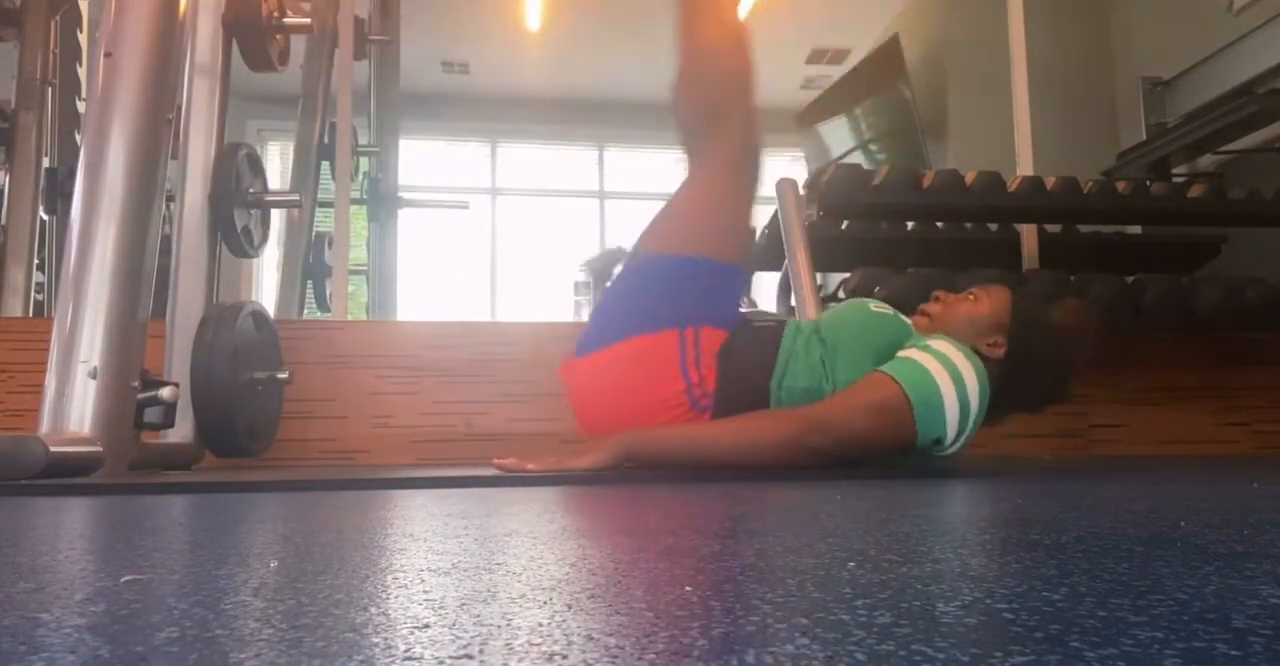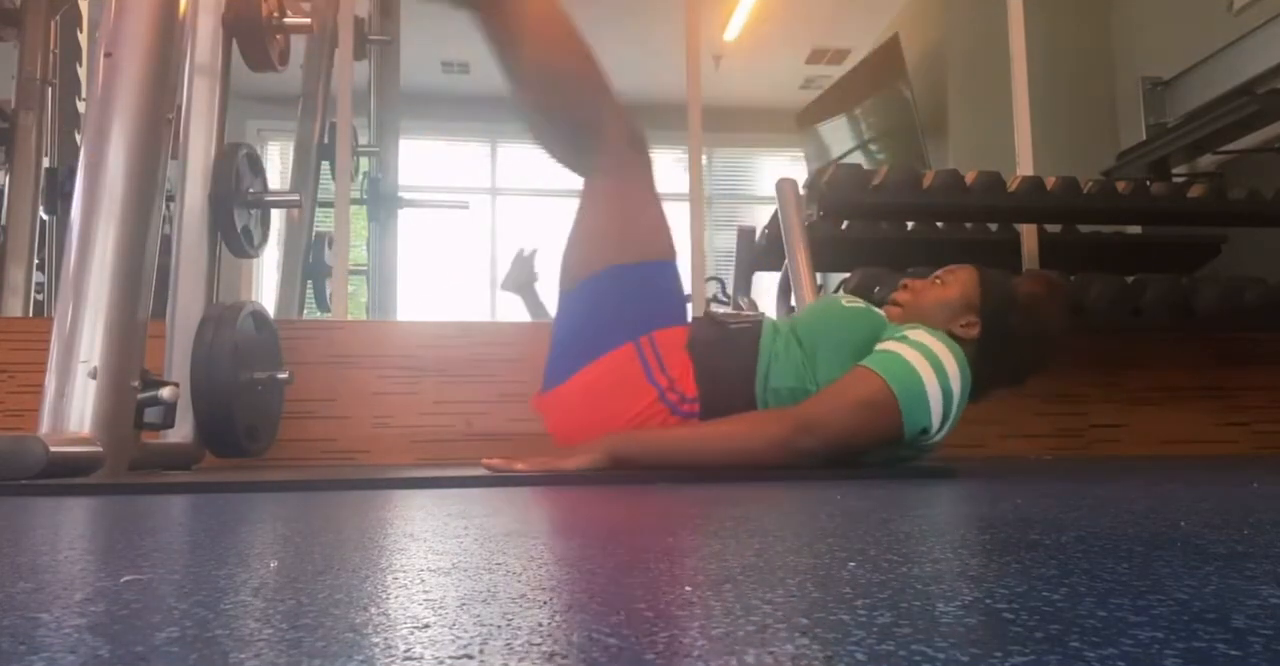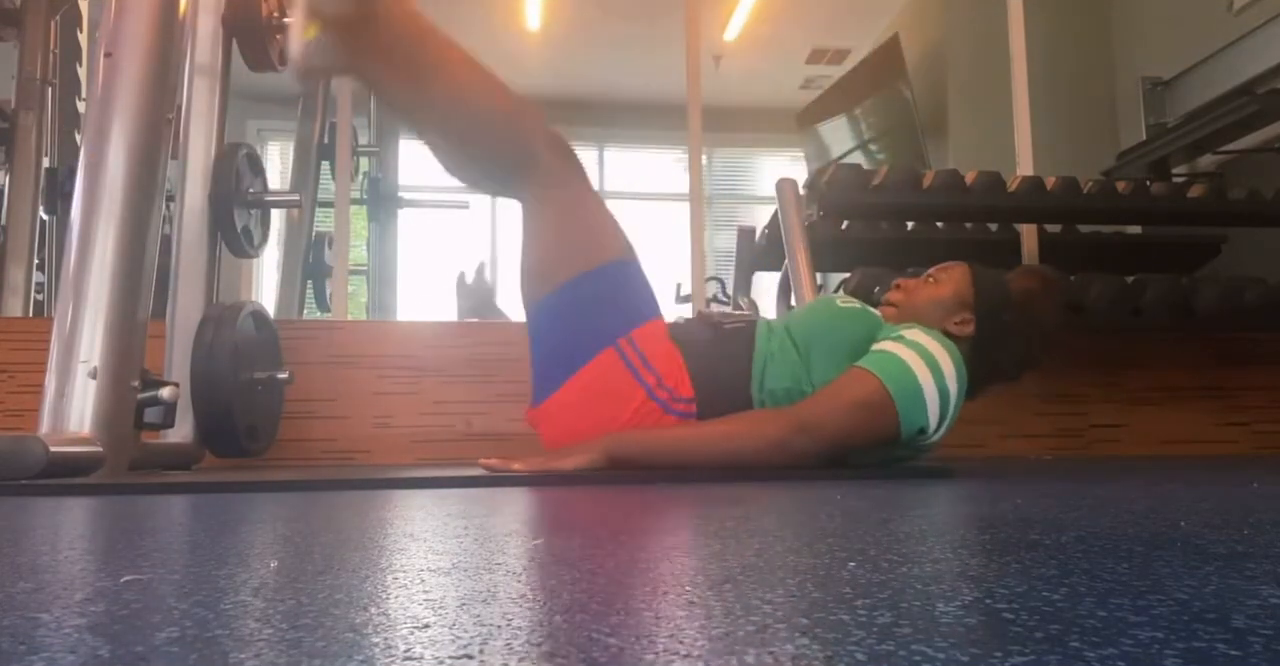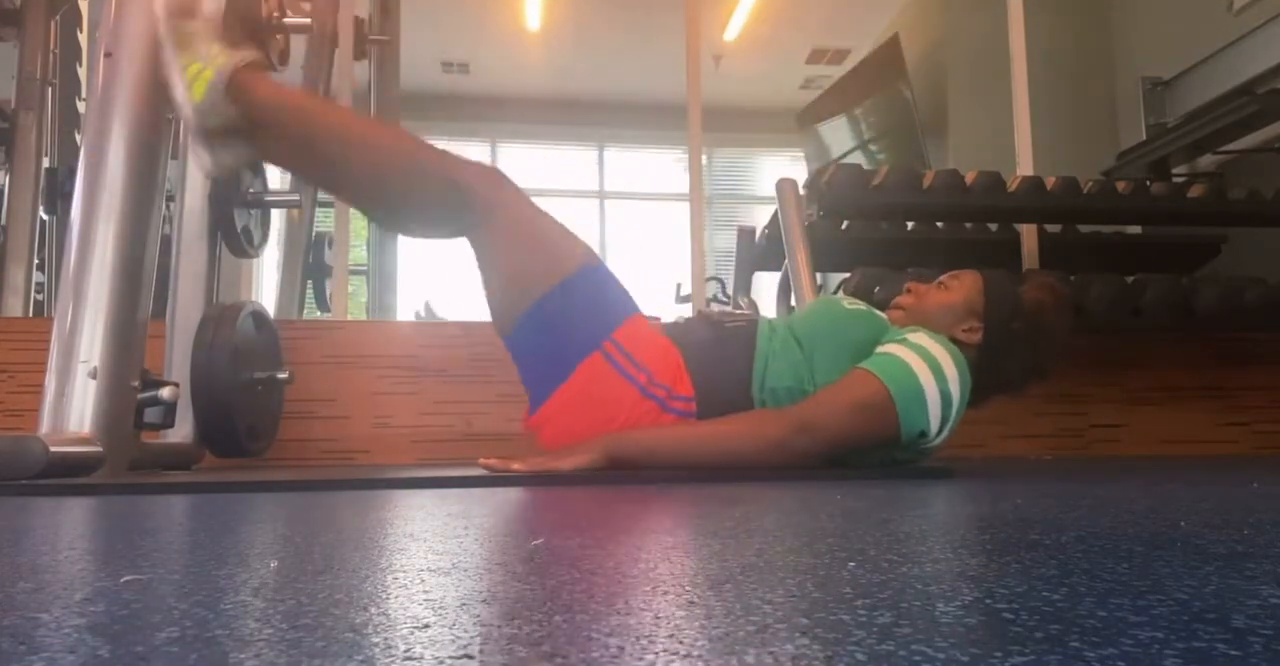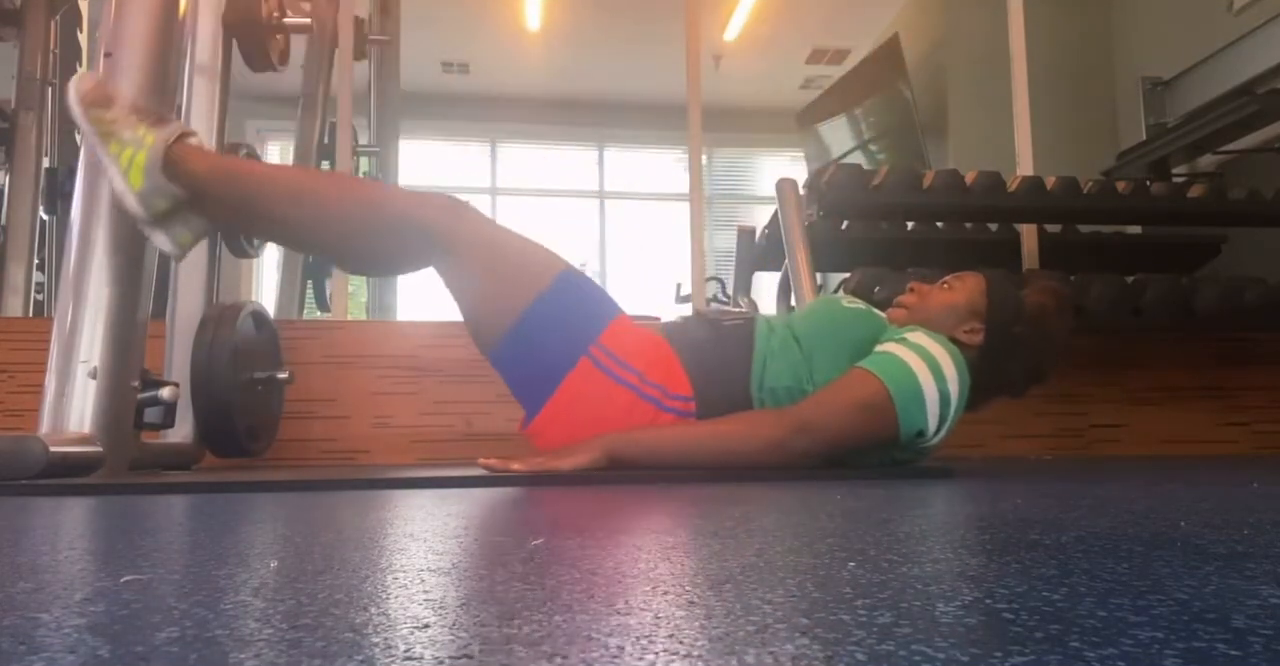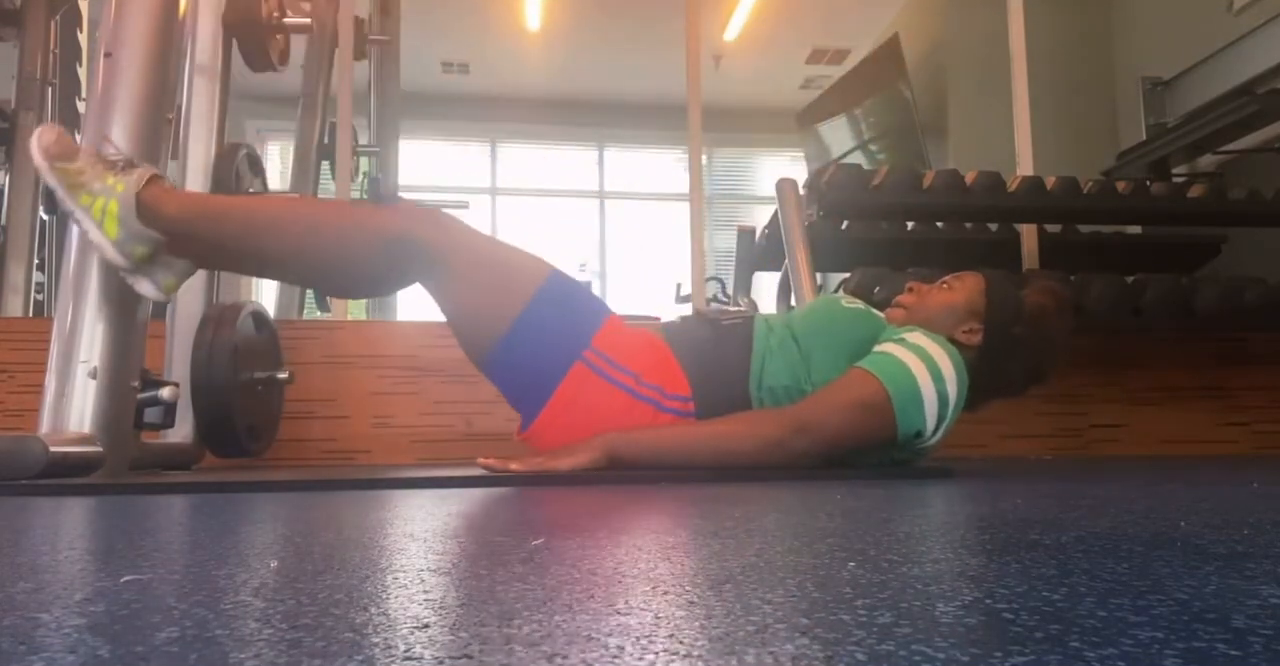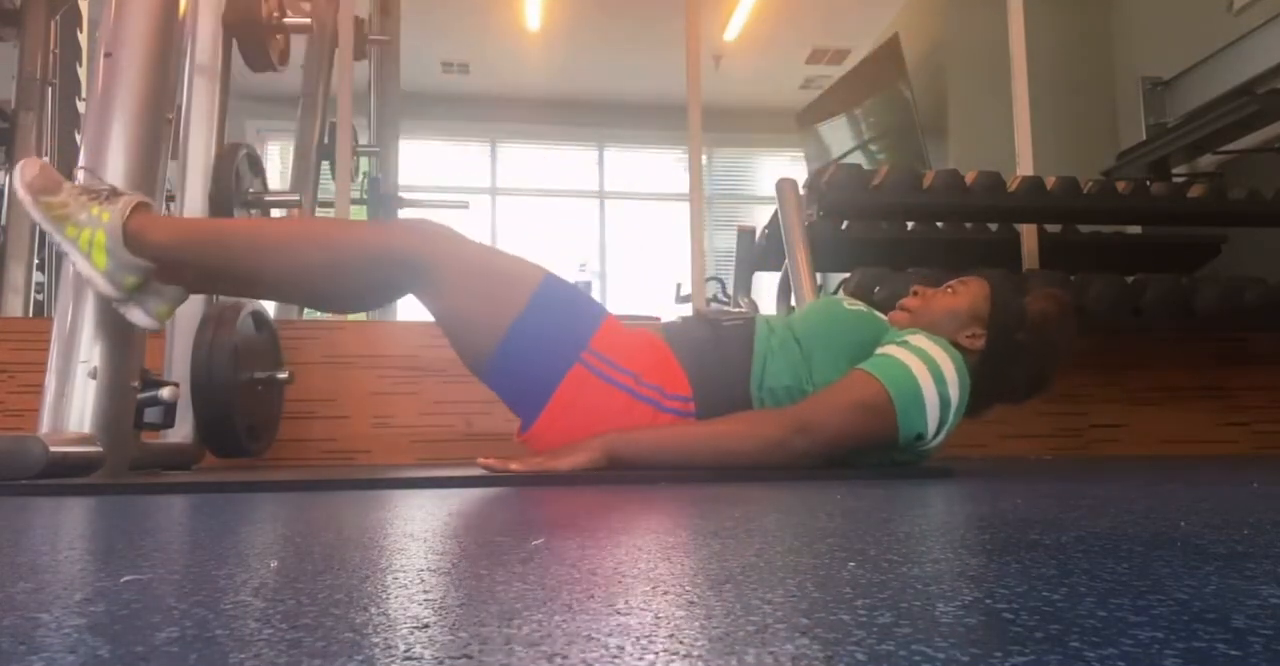
dt=0.2s
person 1, frame 1
left shoulder: (951, 375)
right shoulder: (936, 360)
left elbow: (811, 434)
left wrist: (621, 446)
left hip: (649, 376)
right hip: (673, 369)
left knee: (724, 148)
person 1, frame 2
left shoulder: (930, 364)
right shoulder: (908, 347)
left elbow: (801, 433)
left wrist: (609, 449)
left hip: (635, 397)
right hip: (652, 380)
left knee: (613, 154)
person 1, frame 3
left shoulder: (927, 364)
right shoulder: (896, 346)
left elbow: (797, 435)
left wrist: (605, 450)
left hip: (635, 406)
right hip: (659, 378)
left knee: (543, 163)
person 1, frame 4
left shoulder: (929, 369)
right shoulder: (896, 349)
left elbow: (798, 434)
left wrist: (608, 447)
left hip: (650, 401)
right hip: (662, 377)
left knee: (481, 193)
right knee: (485, 206)
left ankle: (233, 86)
right ankle: (246, 116)
person 1, frame 5
left shoulder: (927, 367)
right shoulder: (898, 347)
left elbow: (797, 434)
left wrist: (610, 444)
left hip: (643, 402)
right hip: (654, 375)
left knee: (442, 221)
right knee: (441, 228)
left ankle: (176, 163)
right ankle: (192, 181)
person 1, frame 6
left shoulder: (926, 367)
right shoulder: (896, 348)
left elbow: (797, 433)
left wrist: (605, 446)
left hip: (648, 400)
right hip: (651, 374)
left knee: (426, 234)
right knee: (427, 241)
left ankle: (152, 208)
right ankle: (169, 226)
person 1, frame 7
left shoulder: (929, 370)
right shoulder: (899, 350)
left elbow: (795, 434)
left wrist: (603, 447)
left hip: (641, 400)
right hip: (648, 377)
left knee: (421, 246)
right knee: (427, 253)
left ankle: (139, 236)
right ankle: (157, 253)
